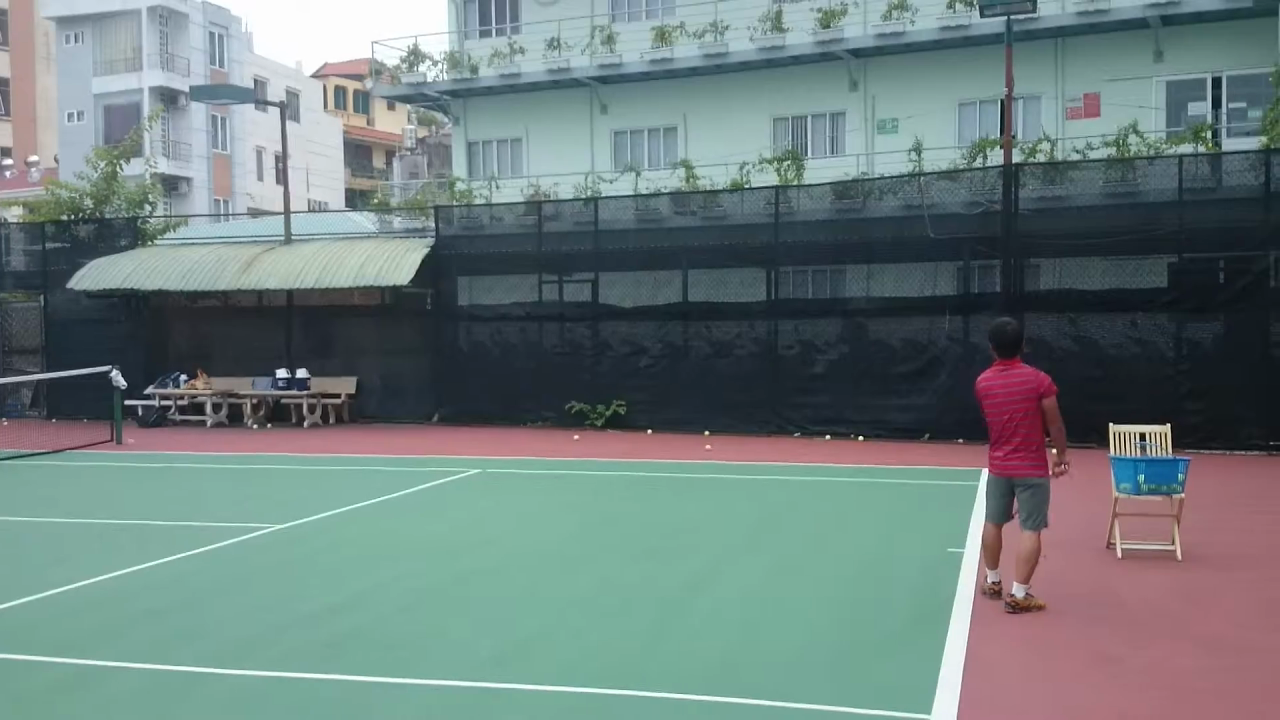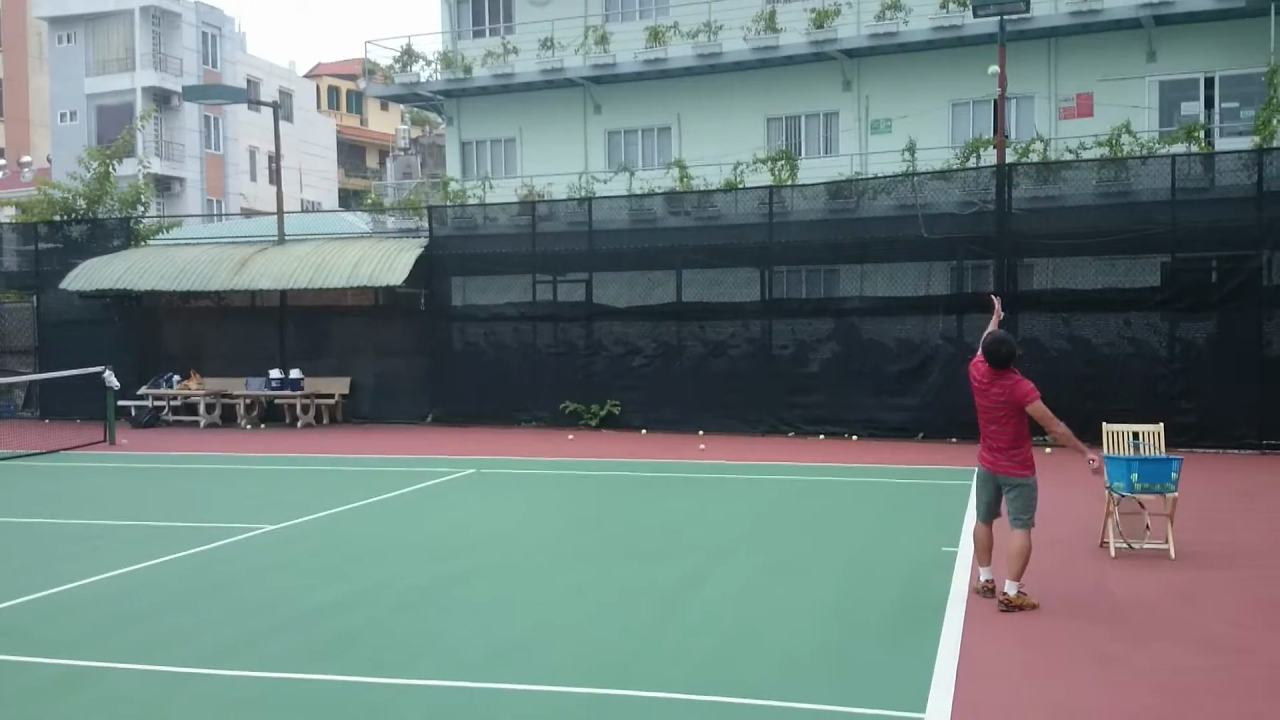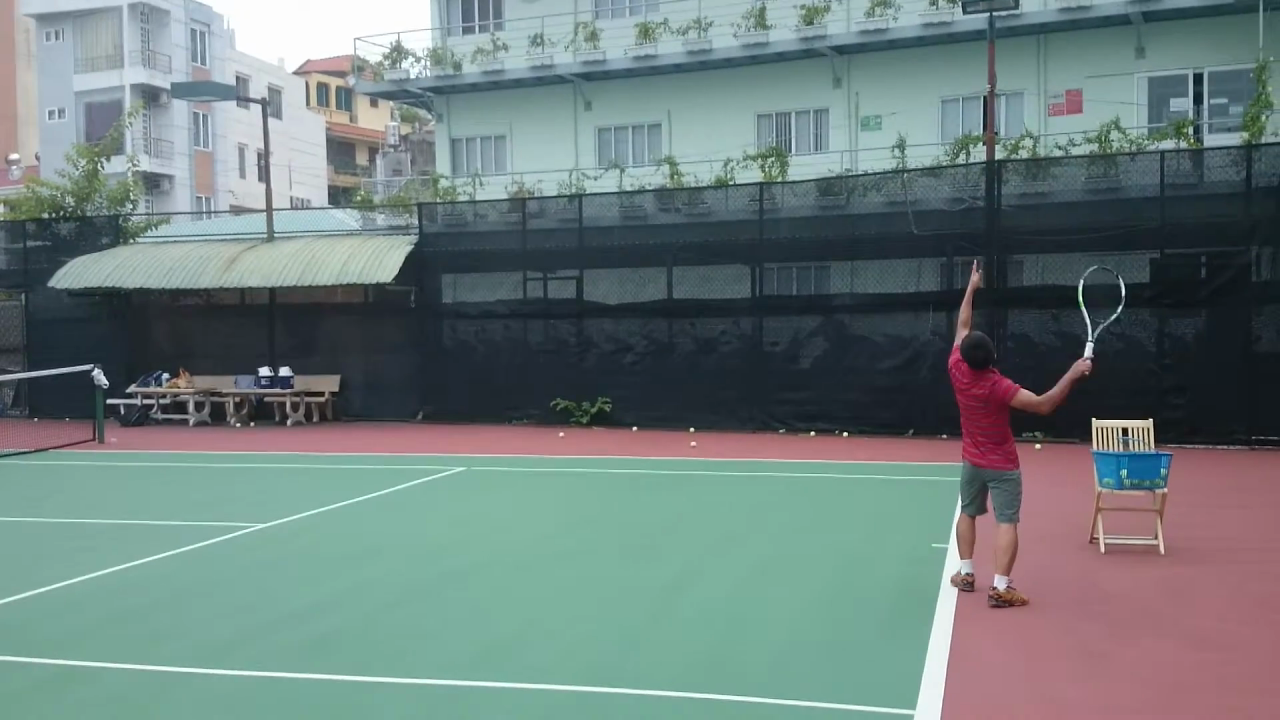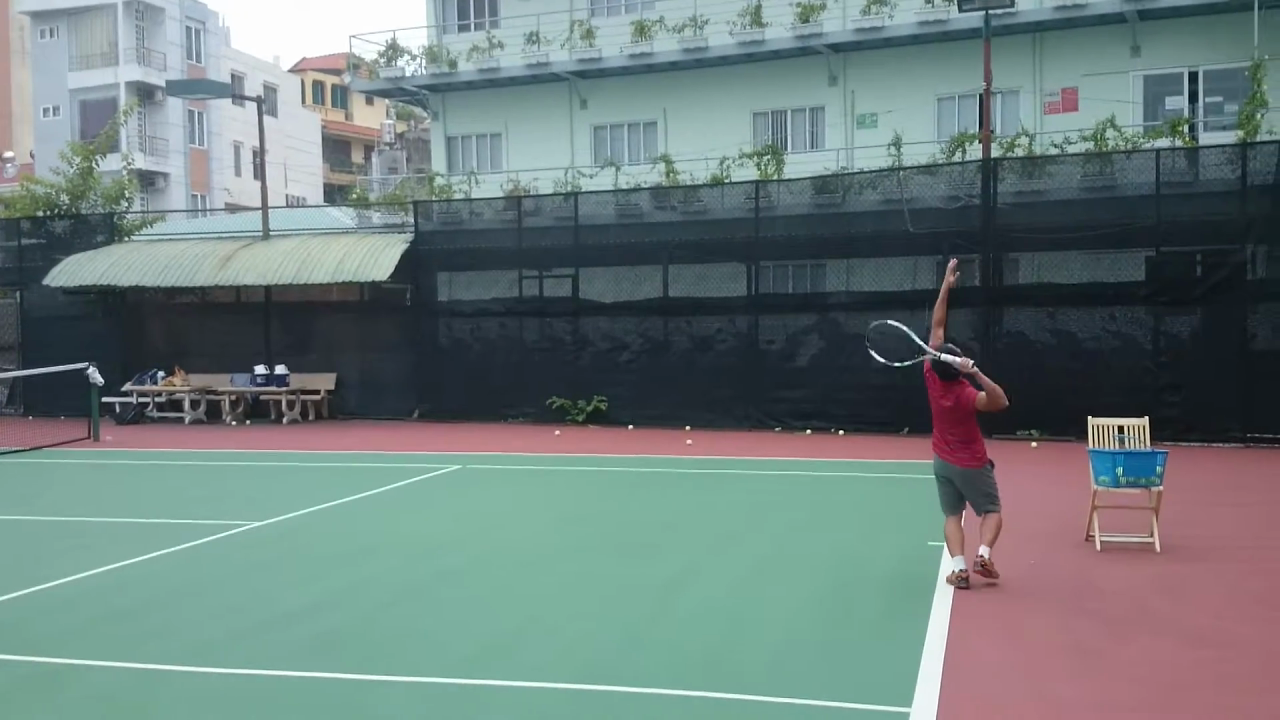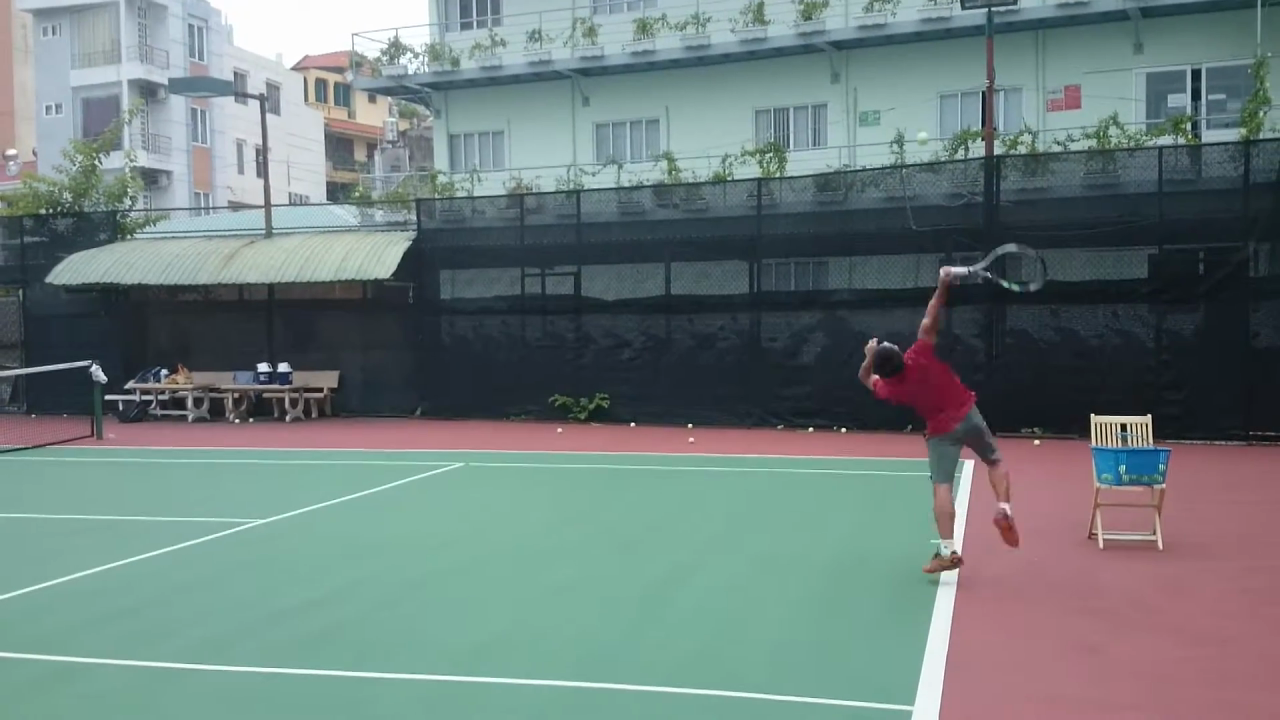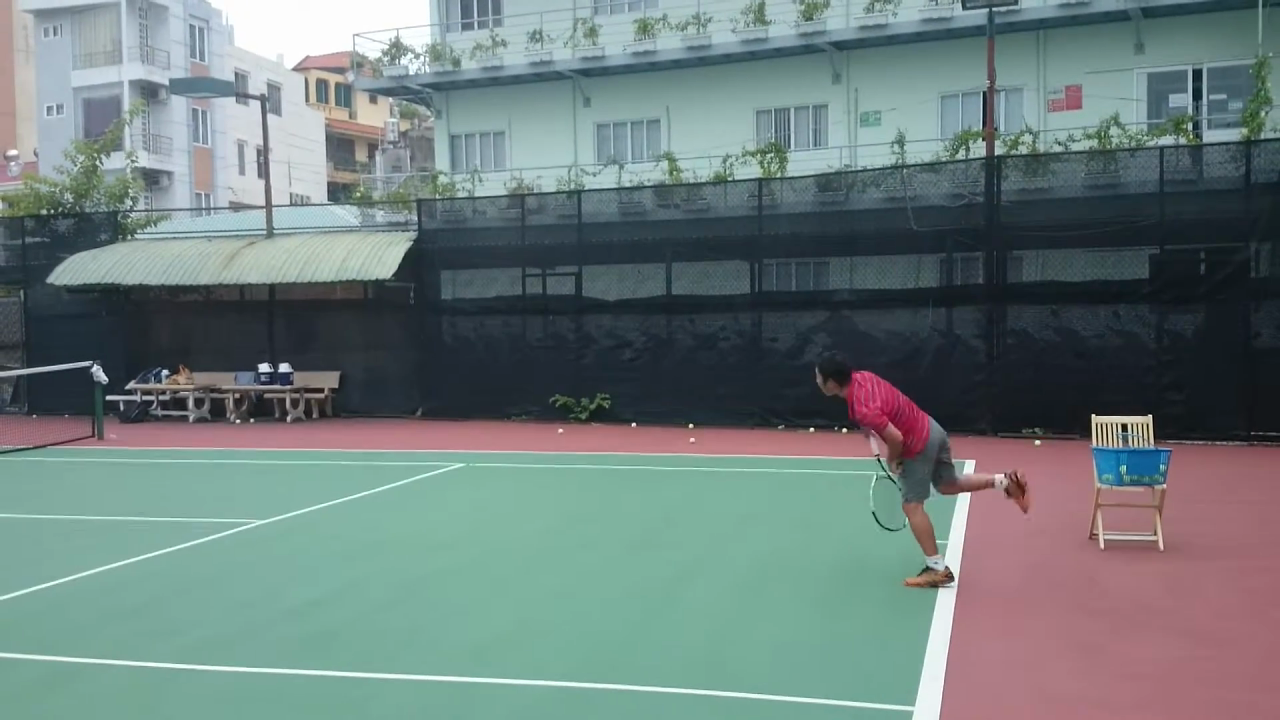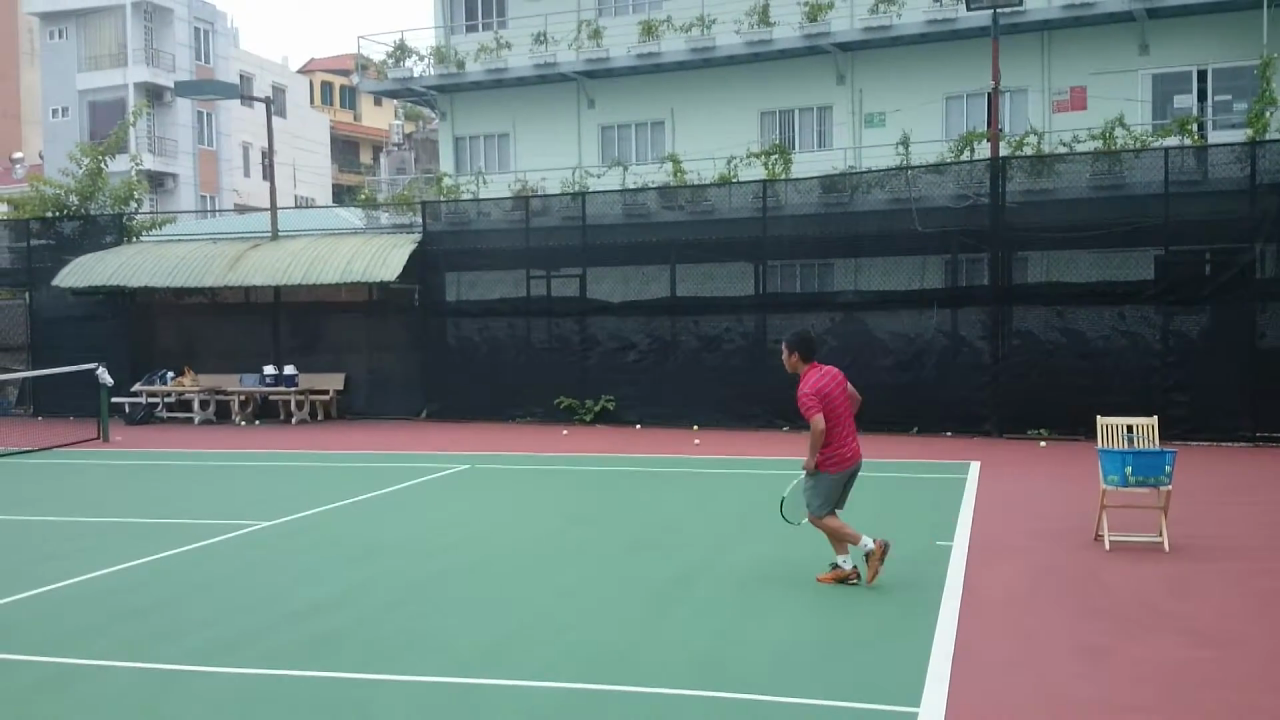
dt=0.4s
person 1, frame 1
left shoulder: (983, 382)
right shoulder: (1039, 380)
right elbow: (1056, 427)
right wrist: (1061, 457)
left hip: (998, 467)
right hip: (1032, 469)
left knee: (993, 523)
right knee: (1031, 530)
left ankle: (992, 582)
right ankle: (1018, 595)
person 1, frame 2
left shoulder: (977, 372)
right shoulder: (1021, 388)
left elbow: (986, 343)
right elbow: (1054, 427)
left wrist: (996, 316)
right wrist: (1086, 453)
left hip: (987, 465)
right hip: (1018, 470)
left knee: (984, 521)
right knee: (1020, 529)
left ankle: (985, 580)
right ankle: (1011, 593)
person 1, frame 3
left shoulder: (957, 371)
right shoulder: (999, 387)
left elbow: (962, 327)
right elbow: (1042, 405)
left wrist: (971, 287)
right wrist: (1073, 373)
left hip: (972, 462)
right hip: (1003, 466)
left knee: (967, 514)
right knee: (1007, 523)
left ankle: (965, 573)
right ankle: (1000, 587)
person 1, frame 4
left shoulder: (932, 375)
right shoulder: (966, 396)
left elbow: (937, 327)
right elbow: (1001, 403)
left wrist: (946, 286)
right wrist: (977, 374)
left hip: (943, 462)
right hip: (972, 465)
left knee: (952, 516)
right knee: (991, 512)
left ankle: (959, 568)
right ankle: (983, 555)
person 1, frame 5
left shoulder: (890, 389)
right shoulder: (917, 358)
left elbow: (866, 379)
right elbow: (928, 321)
left wrist: (869, 357)
right wrist: (942, 286)
left hip: (943, 431)
right hip: (968, 414)
left knee: (942, 490)
right knee: (994, 462)
left ankle: (948, 551)
right ankle: (1003, 511)
person 1, frame 6
left shoulder: (863, 409)
right shoulder: (861, 377)
left elbow: (895, 439)
left wrist: (892, 460)
right wrist: (874, 435)
left hip: (917, 447)
right hip: (930, 429)
left knee: (912, 506)
right knee: (952, 486)
left ankle: (938, 568)
right ankle: (1005, 481)
person 1, frame 7
left shoulder: (806, 391)
right shoulder: (833, 372)
left elbow: (819, 428)
right elbow: (856, 399)
left wrist: (812, 459)
left hip: (831, 462)
right hip: (851, 455)
left knee: (817, 516)
right knee: (826, 511)
left ankle: (871, 547)
right ankle: (845, 567)
